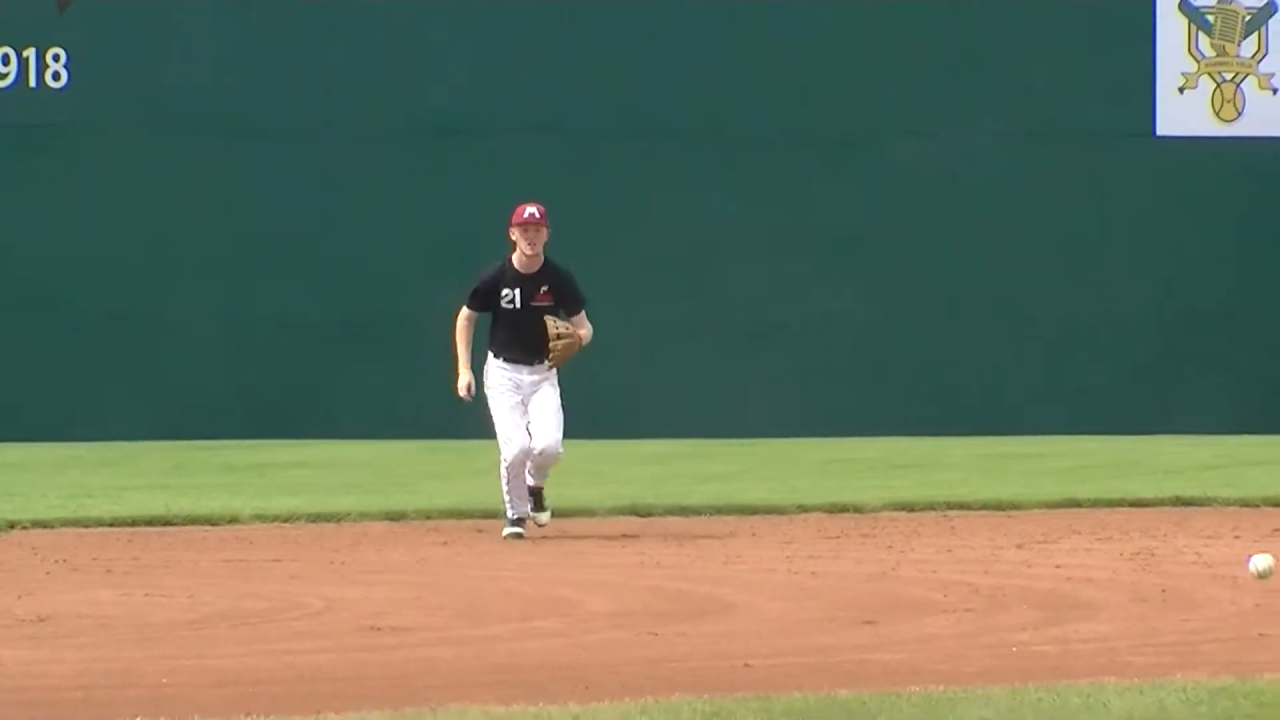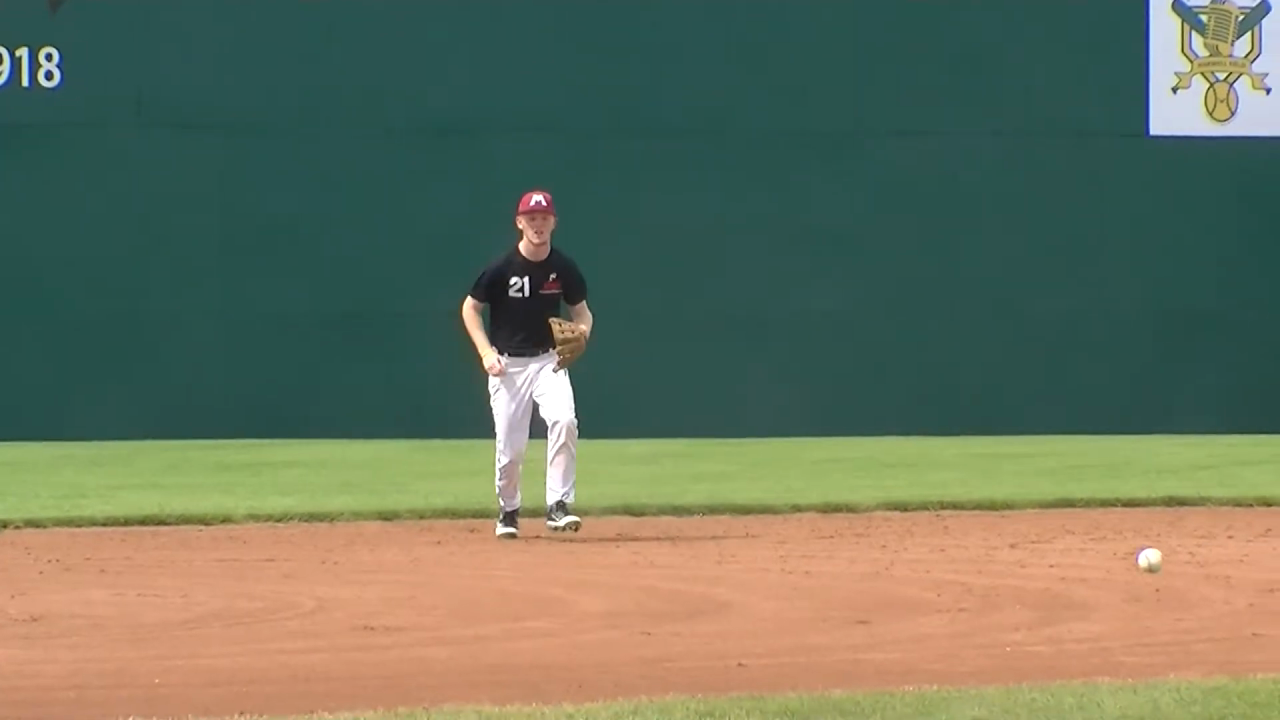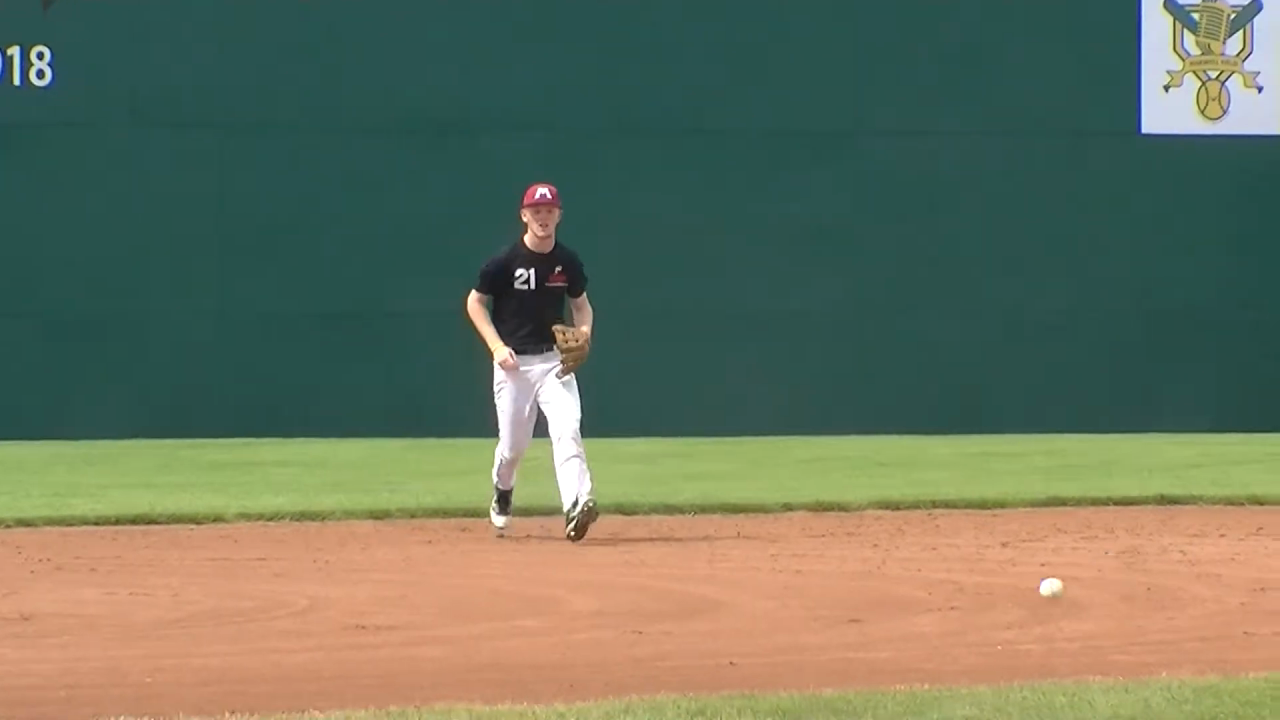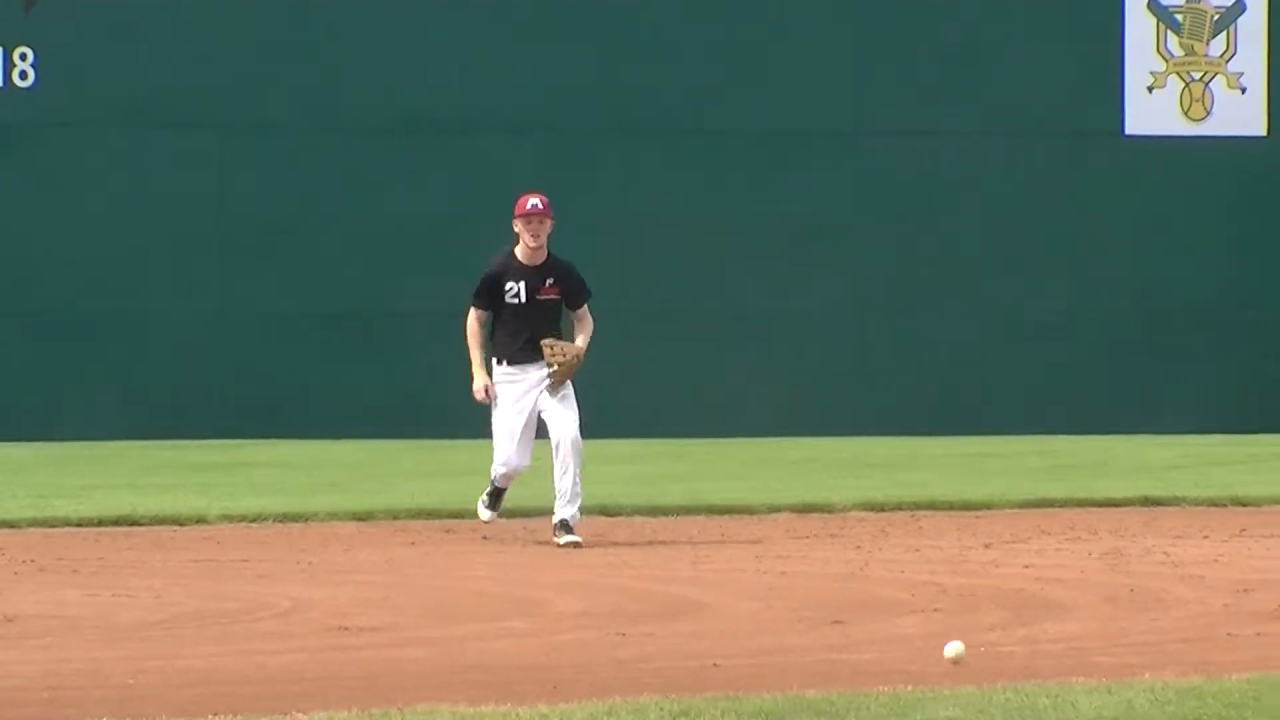
dt=0.1s
person 1, frame 1
left shoulder: (560, 278)
right shoulder: (495, 277)
left elbow: (583, 327)
right elbow: (465, 319)
left wrist: (579, 338)
right wrist: (464, 370)
left hip: (543, 372)
right hip: (502, 372)
left knee: (549, 447)
right knee: (516, 448)
left ankle: (534, 486)
right ankle: (515, 514)
person 1, frame 2
left shoulder: (565, 267)
right shoulder: (500, 267)
left elbow: (582, 311)
right elbow: (470, 310)
left wrist: (582, 330)
right wrist: (486, 352)
left hip: (549, 361)
right hip: (507, 366)
left knee: (565, 420)
right knee: (511, 449)
left ankle: (559, 505)
right ankle: (508, 510)
person 1, frame 3
left shoulder: (568, 260)
right shoulder: (504, 260)
left elbow: (581, 304)
right elbow: (475, 303)
left wrist: (584, 332)
right wrist: (497, 345)
left hip: (554, 360)
right hip: (514, 363)
left knee: (567, 428)
right knee: (513, 446)
left ankle: (577, 507)
right ankle: (502, 492)
person 1, frame 4
left shoulder: (563, 271)
right shoulder: (497, 272)
left elbow: (584, 318)
right elbow: (474, 320)
left wrist: (579, 347)
right wrist: (478, 372)
left hip: (553, 373)
right hip: (509, 375)
left knee: (568, 440)
right knee: (512, 462)
left ankle: (565, 520)
right ankle: (496, 486)
